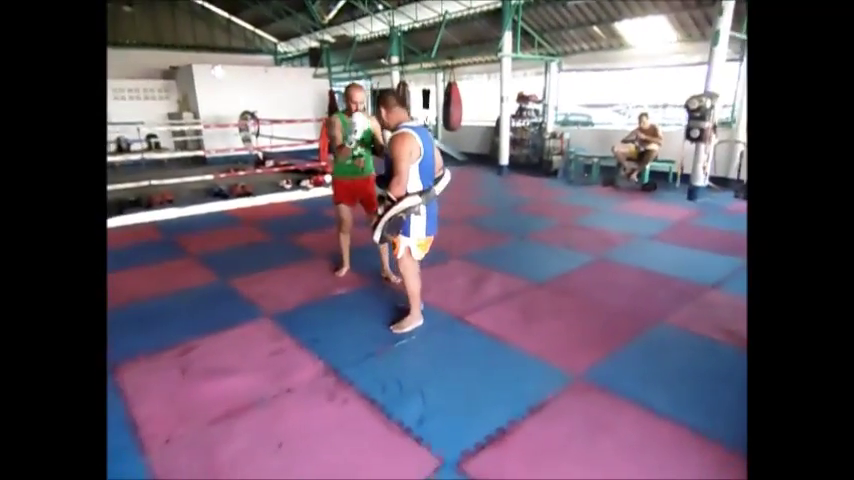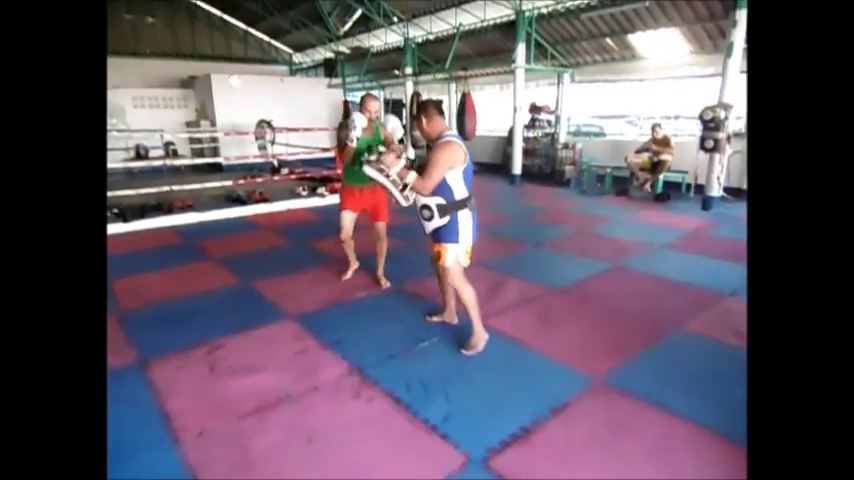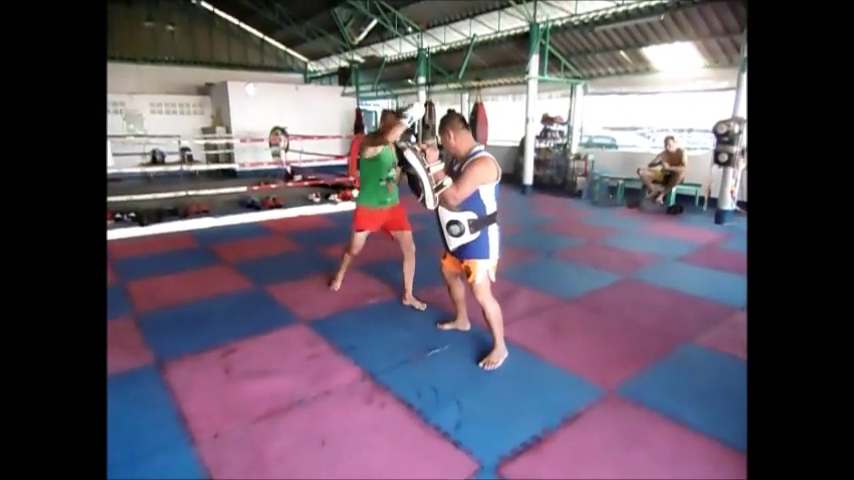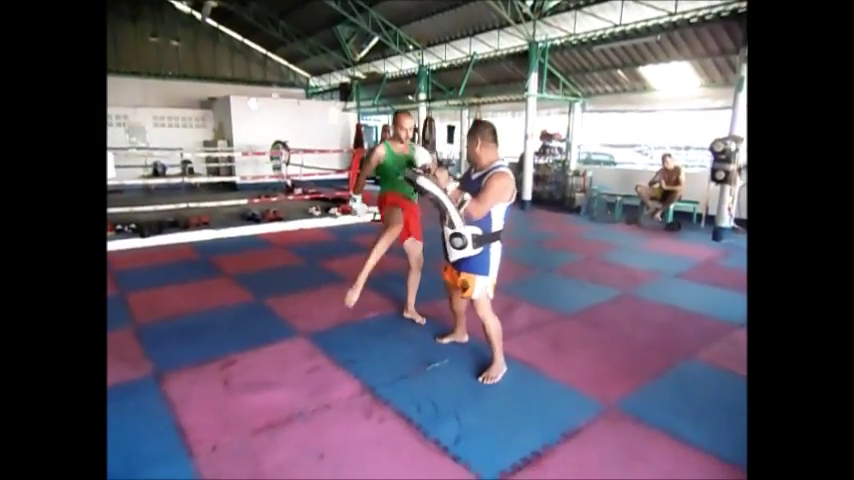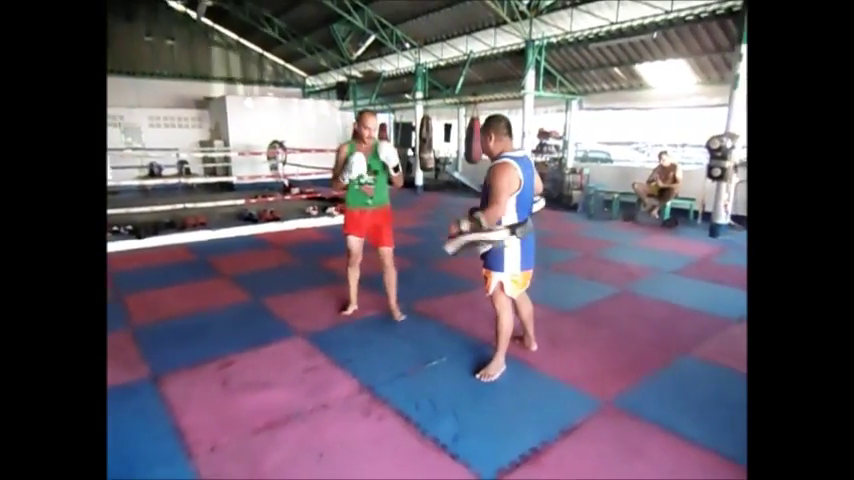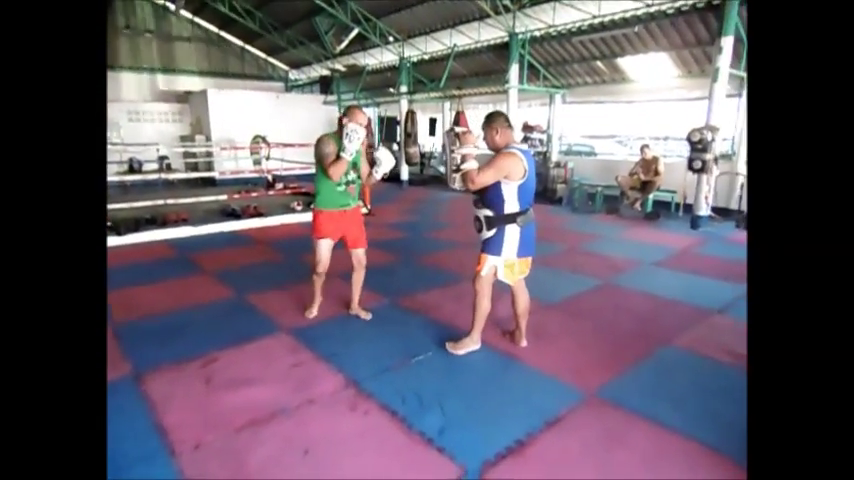
dt=0.5s
person 1, frame 1
left shoulder: (401, 138)
right shoulder: (420, 131)
left elbow: (399, 185)
right elbow: (438, 166)
left hip: (413, 212)
right hip: (422, 207)
left knee: (405, 265)
right knee: (409, 261)
left ankle: (415, 315)
right ankle: (417, 300)
person 1, frame 2
left shoulder: (446, 148)
right shoulder: (448, 143)
left elbow: (425, 186)
right elbow: (429, 179)
left wrist: (397, 167)
right wrist: (401, 165)
left hip: (456, 222)
right hip: (445, 220)
left knee: (455, 278)
right knee: (440, 266)
left ankle: (478, 331)
right ankle: (449, 312)
person 1, frame 3
left shoulder: (482, 163)
right shoulder: (458, 159)
left elbow: (453, 198)
right elbow: (443, 195)
left wrist: (433, 166)
right wrist: (429, 166)
left hip: (480, 239)
left knee: (482, 294)
right knee: (450, 275)
left ankle: (499, 347)
right ankle: (461, 320)
person 1, frame 4
left shoulder: (501, 178)
right shoulder: (475, 170)
left elbow: (474, 211)
right elbow: (459, 198)
left wrist: (447, 186)
right wrist: (444, 185)
left hip: (482, 253)
left knee: (482, 309)
right knee: (454, 290)
left ankle: (499, 361)
right ankle: (459, 332)
person 1, frame 5
left shoulder: (502, 168)
right shoulder: (523, 161)
left elbow: (496, 212)
right elbow: (537, 188)
left wrist: (463, 226)
left hip: (506, 245)
right hip: (522, 240)
left knee: (501, 302)
right knee: (518, 294)
left ankle: (499, 359)
right ankle: (530, 339)
person 1, frame 6
left shoulder: (507, 158)
right shoulder: (523, 155)
left elbow: (473, 182)
left wrist: (466, 149)
left hip: (506, 234)
right hip: (519, 230)
left knee: (482, 285)
right knee: (518, 284)
left ankle: (473, 338)
right ankle: (520, 334)
person 2, frame 1
left shoulder: (371, 121)
right shoulder: (336, 122)
left elbow: (382, 150)
right elbow: (339, 156)
left wrist: (385, 148)
right wrist: (352, 138)
left hip: (367, 178)
right hip: (343, 181)
right knee: (345, 225)
left ankle: (386, 269)
right ankle: (345, 263)
person 2, frame 2
left shoulder: (381, 130)
right shoulder: (346, 128)
left elbow: (399, 155)
right elbow: (344, 160)
left wrist: (394, 142)
right wrist: (352, 137)
left hip: (375, 188)
right hip: (351, 189)
left knee: (381, 234)
right knee: (344, 235)
left ankle: (379, 272)
right ankle: (352, 262)
person 2, frame 3
left shoulder: (394, 147)
right shoulder: (371, 141)
right elbow: (388, 138)
right wrist: (407, 118)
left hip: (392, 207)
right hip: (368, 209)
left knee: (409, 249)
right knee: (354, 250)
left ankle: (408, 295)
right ankle: (340, 274)
person 2, frame 4
left shoulder: (417, 150)
right shoulder: (381, 150)
right elbow: (364, 174)
right wrist: (356, 197)
left hip: (411, 208)
right hip: (391, 200)
left knee: (417, 261)
right knee: (395, 226)
left ankle: (410, 308)
right ankle: (360, 282)
person 2, frame 5
left shoulder: (383, 148)
right shoulder: (345, 149)
left elbow: (399, 184)
right elbow: (336, 184)
left wrist: (394, 165)
right wrist: (347, 175)
left hip: (380, 211)
right hip: (354, 212)
left knee: (387, 261)
right knee: (354, 259)
left ankle: (393, 304)
right ankle: (353, 301)
person 2, frame 6
left shoulder: (360, 146)
right shoulder: (326, 142)
left elbow: (366, 179)
right elbow: (333, 175)
left wrist: (380, 170)
right wrist: (348, 150)
left hip: (352, 212)
right hip: (327, 214)
left knee: (360, 262)
right knee: (321, 267)
left ankle: (355, 305)
right ankle: (316, 299)
